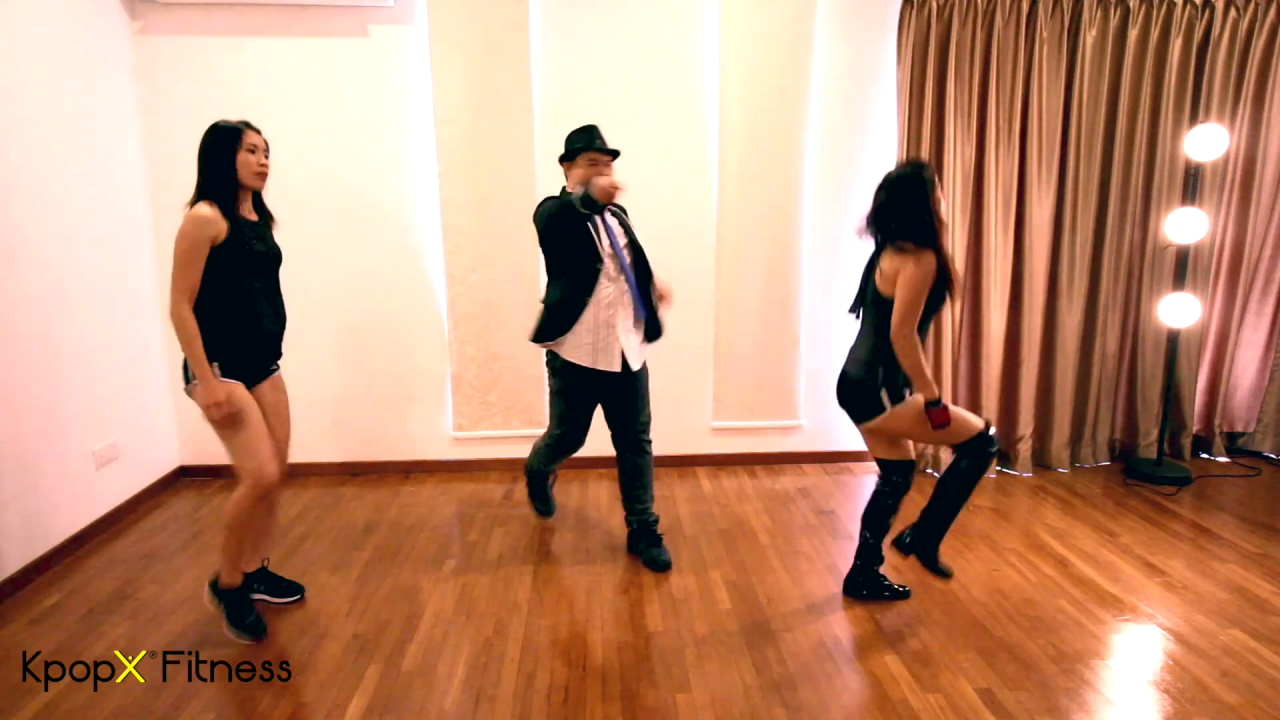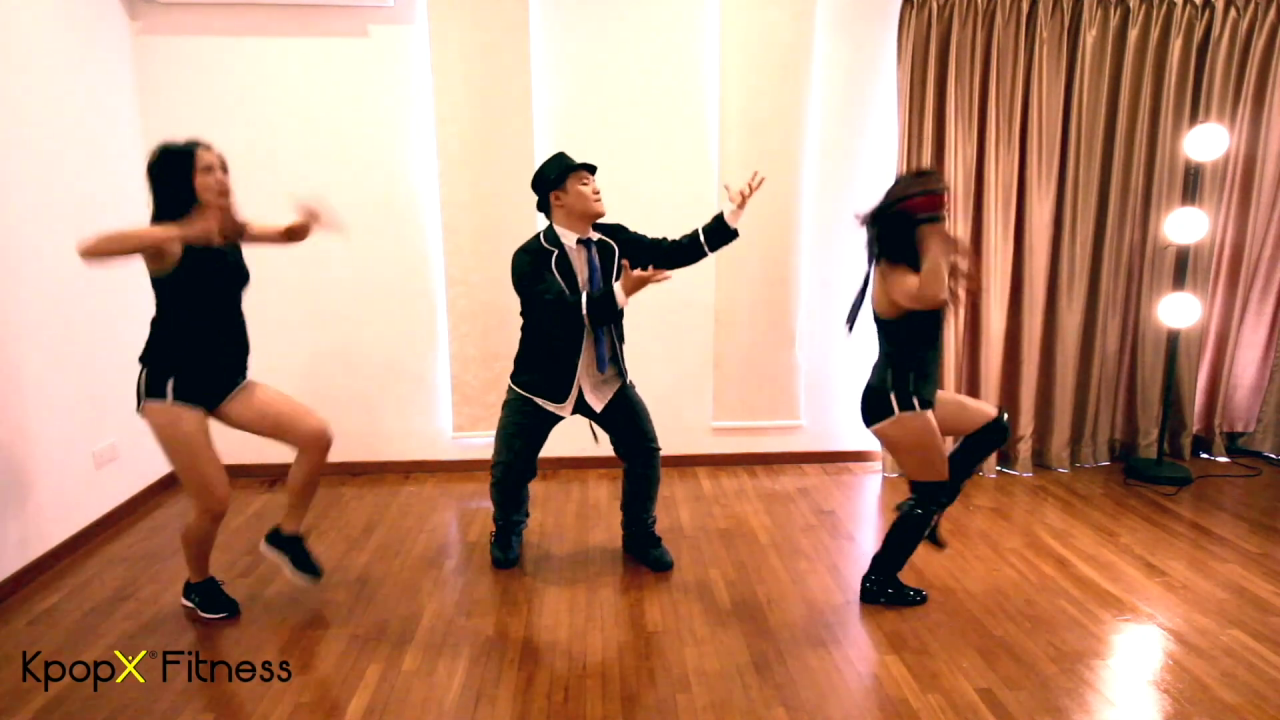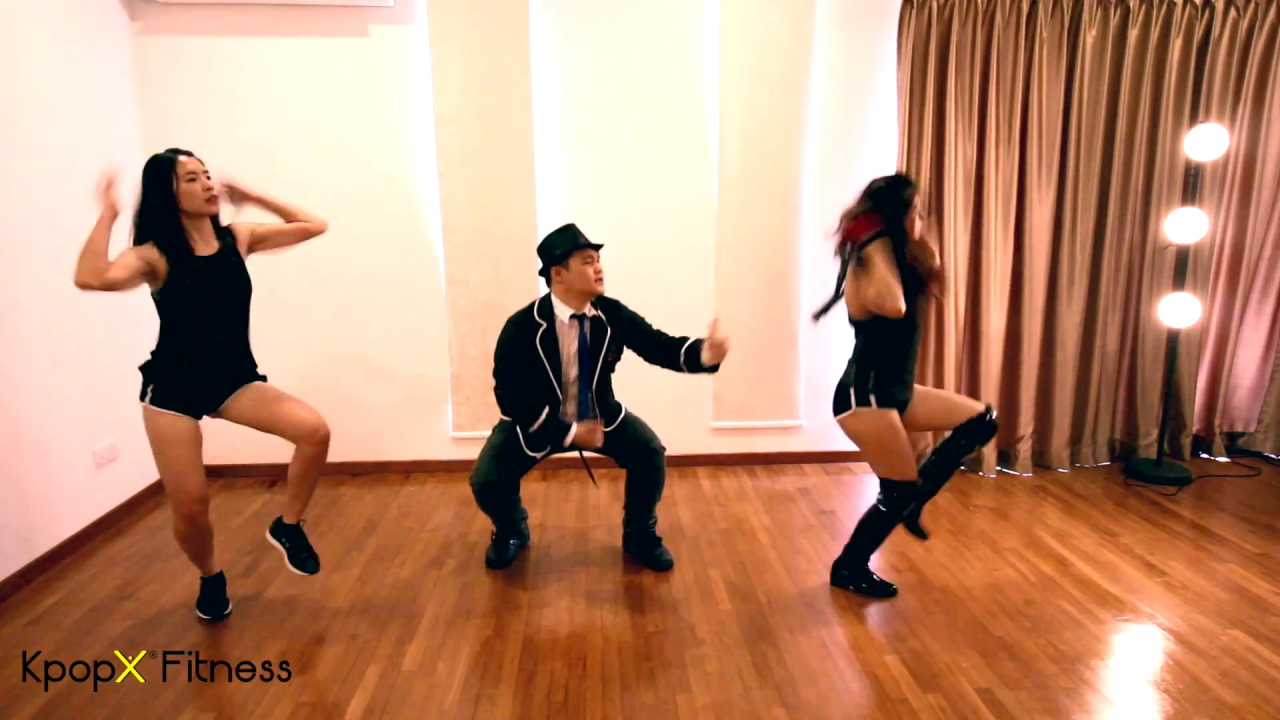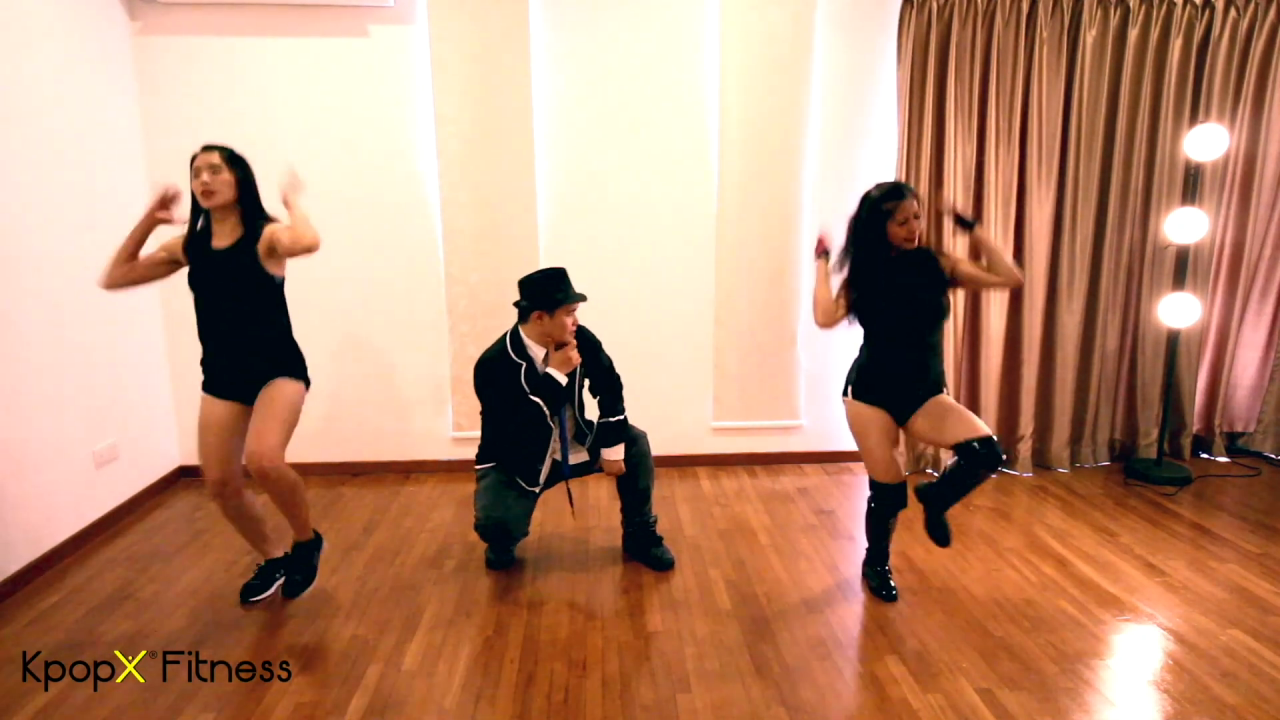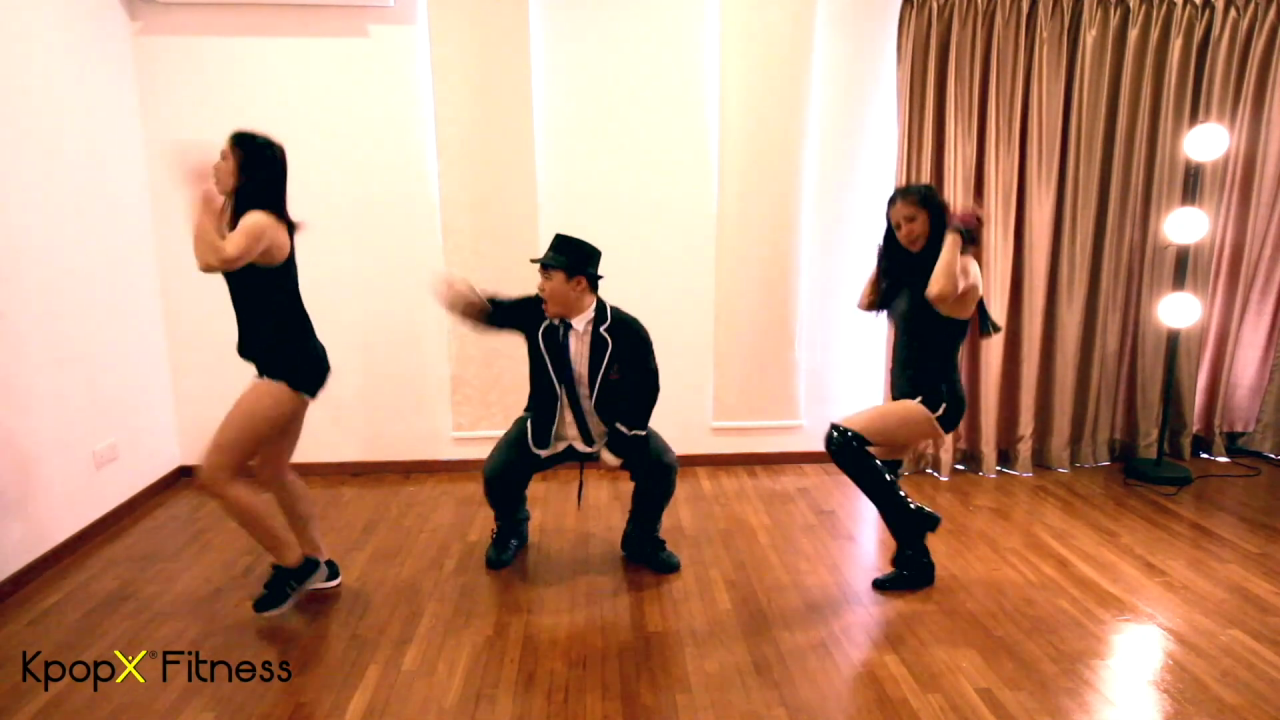
dt=1s
person 1, frame 1
left shoulder: (258, 220)
right shoulder: (205, 219)
right elbow: (181, 306)
right wrist: (207, 378)
left hip: (263, 362)
right hip: (223, 369)
left knee: (274, 473)
right knee: (260, 476)
left ankle: (254, 571)
right ankle: (230, 584)
person 1, frame 2
left shoulder: (232, 233)
right shoulder: (169, 241)
left elbow: (286, 236)
right elbow: (92, 249)
left wrist: (303, 224)
right wrist: (183, 231)
left hip: (228, 379)
right hip: (174, 387)
left knee: (316, 436)
right knee: (213, 502)
left ankle: (287, 535)
right ankle: (198, 583)
person 1, frame 3
left shoulder: (237, 238)
right shoulder: (155, 253)
left elbow: (309, 228)
right elbow: (90, 278)
left wrist: (253, 197)
right wrist: (106, 214)
left hip: (236, 379)
right hip: (172, 390)
left knee: (315, 431)
right knee: (189, 507)
left ankle: (288, 525)
right ankle: (210, 578)
person 1, frame 4
left shoulder: (268, 236)
right shoulder: (188, 245)
left elbow: (308, 243)
right elbow: (114, 279)
left wrist: (292, 201)
right wrist: (148, 221)
left hip: (279, 371)
right hip: (222, 378)
left knee: (263, 462)
right knee: (220, 483)
left ankle: (305, 539)
right ankle: (274, 559)
person 1, frame 5
left shoulder: (260, 224)
right shoulder: (252, 223)
left elbow: (210, 259)
right elbow: (220, 254)
left wrist: (205, 203)
right wrist: (214, 204)
left hip: (287, 369)
right hip: (287, 367)
left knee: (216, 477)
right knee: (271, 472)
left ankle: (294, 562)
right ankle: (315, 563)
person 2, frame 1
left shoulder: (892, 249)
right shoulder: (918, 257)
right elbow: (902, 333)
right wrist: (931, 397)
left hip: (861, 381)
right hip: (880, 387)
left knee: (896, 477)
right knee: (980, 441)
left ankle: (865, 573)
right ankle: (923, 537)
person 2, frame 2
left shoulder: (908, 259)
right shoulder: (897, 276)
right elbow: (932, 296)
left wrist: (940, 238)
right wrist: (933, 230)
left hip: (915, 391)
right hip: (897, 398)
left knee: (993, 427)
right knee: (932, 491)
left ankle: (925, 512)
right ankle: (879, 581)
person 2, frame 3
left shoulder: (903, 254)
right shoulder: (869, 270)
left elbow: (932, 277)
right elbow: (894, 308)
left wrist: (920, 240)
right wrist: (877, 243)
left hip: (897, 389)
right hip: (866, 396)
left knee: (981, 421)
right knee: (901, 489)
left ankle: (910, 504)
right ankle: (849, 568)
person 2, frame 4
left shoulder: (938, 264)
right shoulder: (863, 273)
left elbow: (1011, 280)
right elbow: (825, 319)
left wrist: (975, 232)
right wrist: (823, 263)
left hip: (926, 393)
right hip: (870, 393)
left knee: (985, 452)
right knee: (888, 490)
left ankle: (934, 500)
right ankle: (876, 563)
person 2, frame 5
left shoulder: (961, 265)
right shoulder: (906, 268)
left elbow: (940, 295)
right elbow: (867, 304)
left wrist: (953, 235)
right wrist: (884, 261)
left hip: (934, 399)
right hip: (909, 391)
left knee: (841, 440)
right knee: (879, 475)
left ankle: (910, 518)
right ankle: (915, 564)
person 3, frame 1
left shoulder: (617, 214)
right shoulder: (554, 211)
left elbow: (635, 265)
right elbow: (565, 219)
left wrist: (652, 286)
right wrist: (591, 198)
left hip: (628, 349)
right hip: (577, 351)
left knee: (635, 441)
right knee: (567, 434)
left ankle: (643, 531)
right ankle: (539, 473)
person 3, frame 2
left shoulder: (613, 239)
right shoulder: (530, 257)
left elbow: (675, 252)
right elbow: (559, 314)
left wrist: (731, 215)
right wrist: (620, 293)
left hip: (606, 379)
right hip: (544, 382)
left knee: (644, 451)
right knee: (510, 467)
left ankle: (639, 535)
right ankle: (508, 531)
person 3, frame 3
left shoulder: (612, 315)
right shoulder: (522, 327)
left elbow: (661, 347)
right elbow: (510, 395)
left wrist: (706, 352)
right wrist: (568, 433)
left hip: (598, 414)
right hip: (533, 421)
left knee: (650, 454)
right knee: (487, 482)
left ankle: (640, 536)
right ankle: (512, 532)
person 3, frame 4
left shoulder: (580, 340)
right shoulder: (494, 364)
left elbow: (609, 387)
right elbow: (517, 430)
left wrist: (612, 447)
right wrist: (555, 375)
left hip: (574, 446)
right hip: (515, 462)
left knee: (634, 442)
right knee: (494, 525)
left ankle: (640, 535)
right ankle: (504, 541)
person 3, frame 5
left shoulder: (626, 330)
right shoulder: (535, 314)
left elbow: (645, 392)
right elbow: (492, 312)
left wrist: (616, 448)
right wrist: (469, 300)
left hip: (610, 429)
right hip: (546, 428)
left knee: (660, 465)
right knee: (497, 474)
left ankle: (641, 540)
right ankle: (512, 533)
